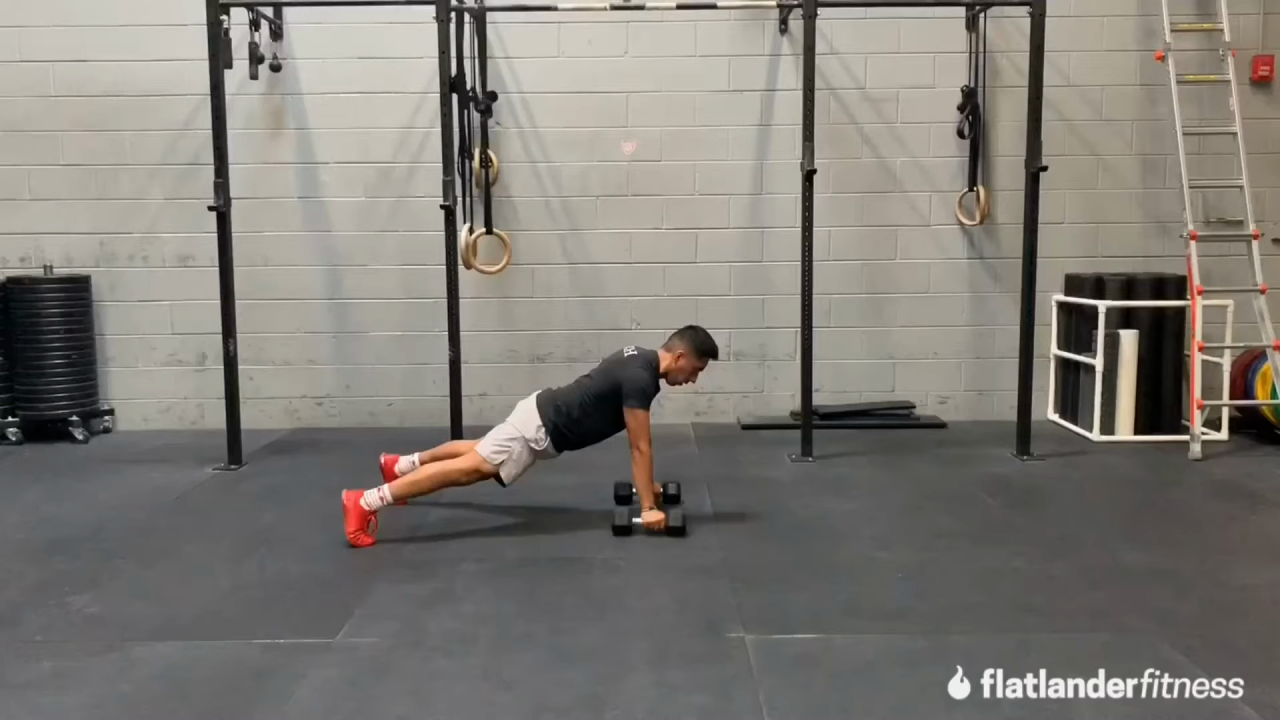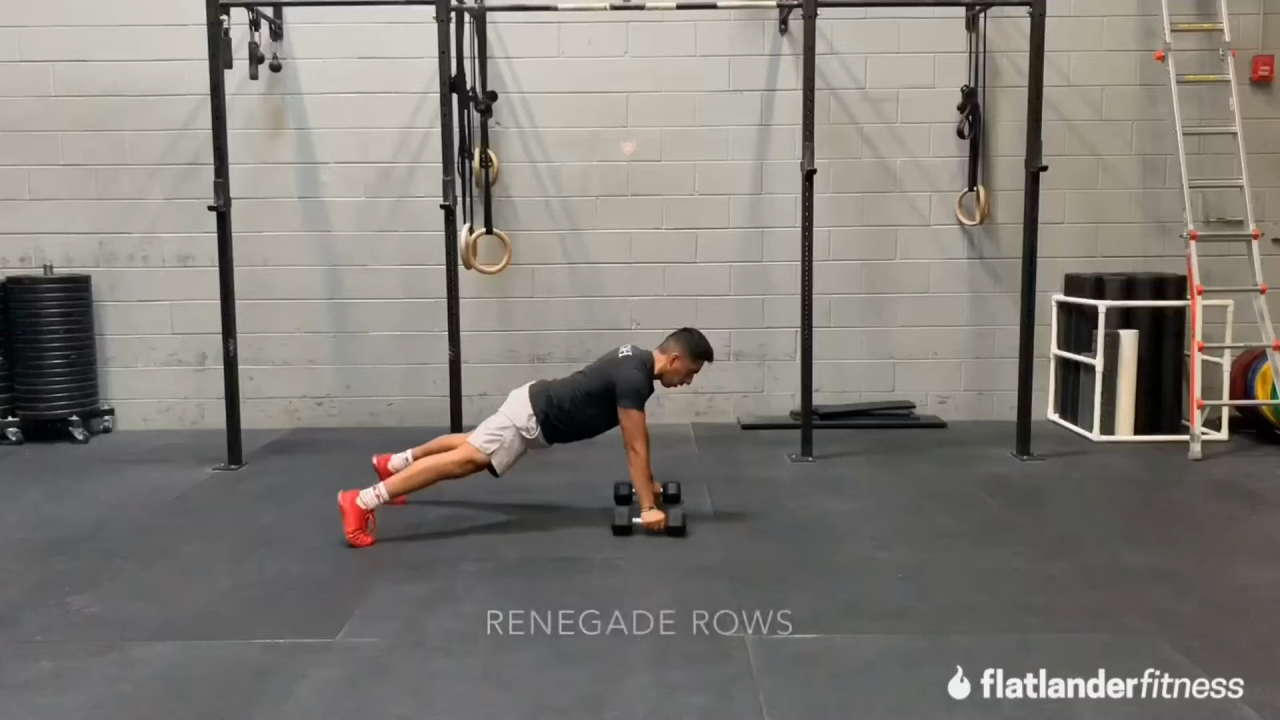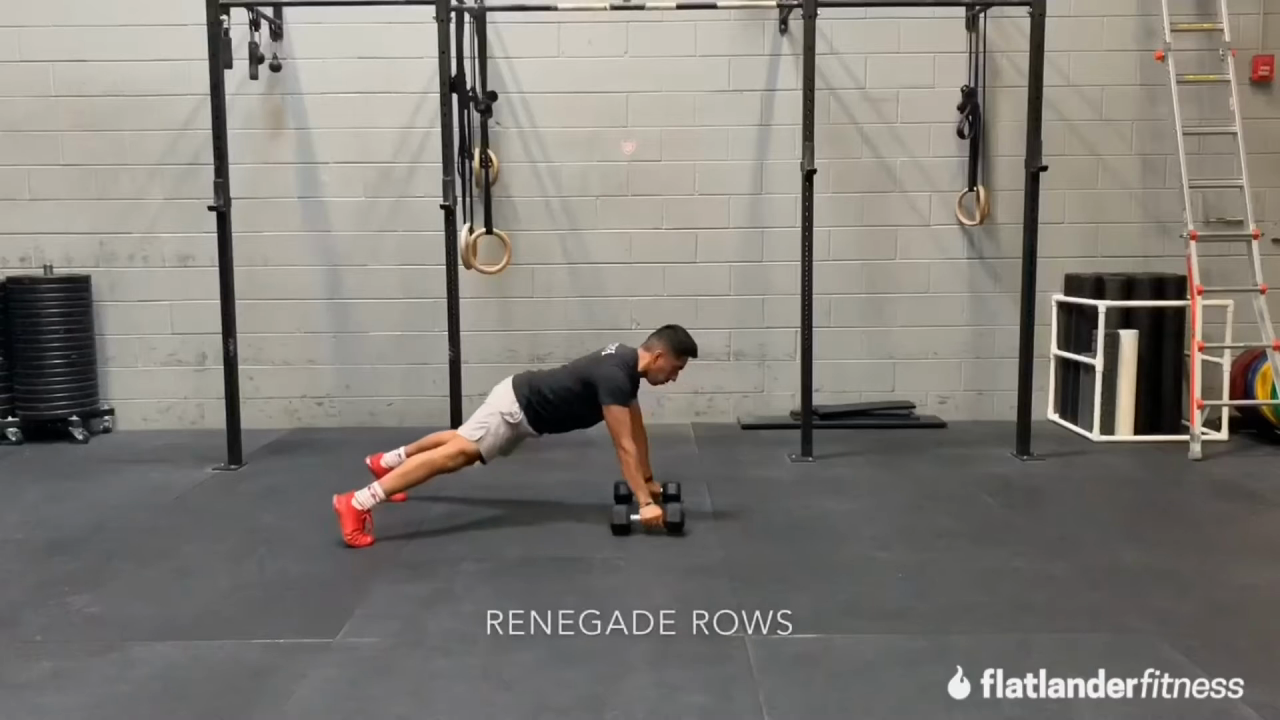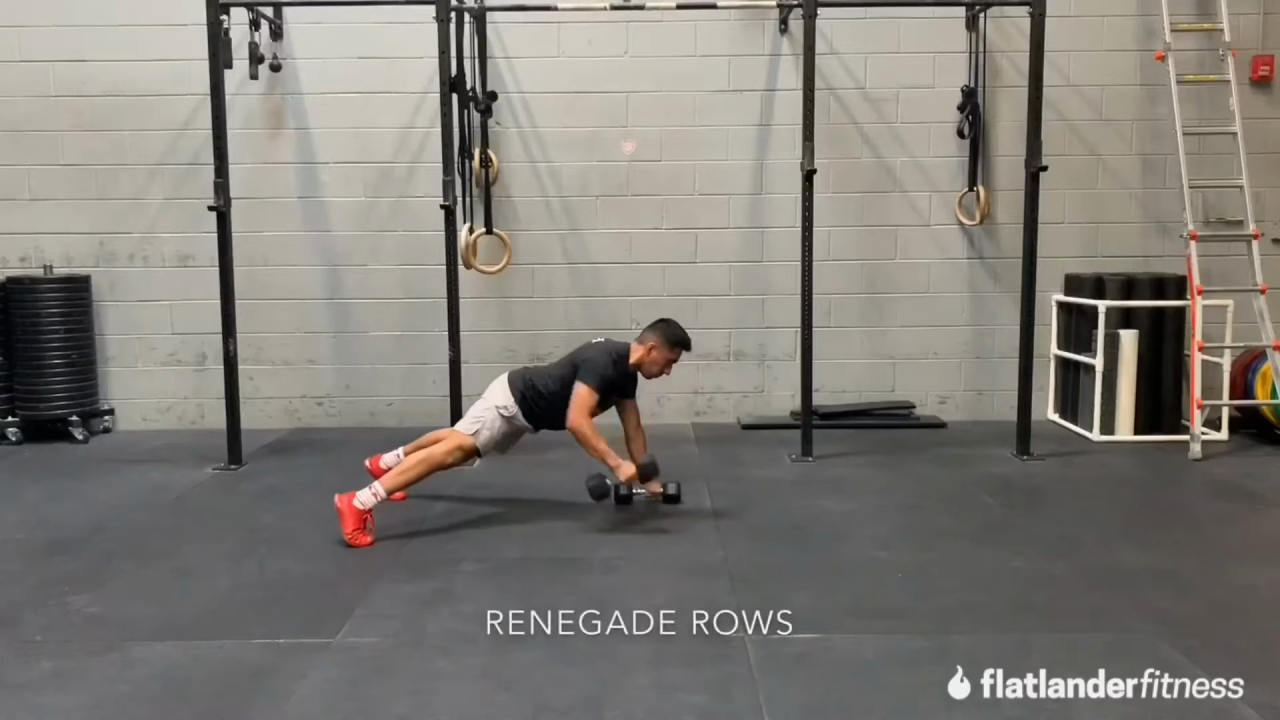
dt=0.2s
person 1, frame 1
left shoulder: (641, 361)
right shoulder: (640, 378)
left elbow: (639, 442)
right elbow: (640, 446)
left wrist: (648, 483)
right wrist: (648, 506)
left hip: (544, 415)
right hip: (541, 426)
left knee: (477, 450)
right knee: (471, 468)
left ankle: (400, 465)
right ankle: (365, 502)
person 1, frame 2
left shoulder: (638, 363)
right shoulder: (633, 377)
left elbow: (639, 435)
right elbow: (635, 447)
left wrist: (649, 482)
right wrist: (647, 506)
left hip: (535, 411)
right hip: (532, 416)
left knee: (470, 444)
right knee: (465, 459)
left ankle: (393, 462)
right ankle: (361, 502)
person 1, frame 3
left shoulder: (628, 367)
right shoulder: (615, 374)
left elbow: (636, 429)
right elbow: (624, 443)
left wrist: (648, 481)
right wrist: (644, 502)
left hip: (526, 410)
right hip: (518, 404)
left knee: (461, 439)
right knee: (455, 453)
left ankle: (388, 461)
right ankle: (358, 502)
person 1, frame 4
left shoulder: (626, 373)
right shoulder: (604, 359)
left elbow: (632, 428)
right elbow: (577, 423)
left wrist: (647, 479)
right wrist: (617, 465)
left hip: (525, 412)
right hip: (513, 398)
left knee: (458, 438)
right knee: (454, 449)
left ankle: (385, 462)
right ankle: (359, 502)
